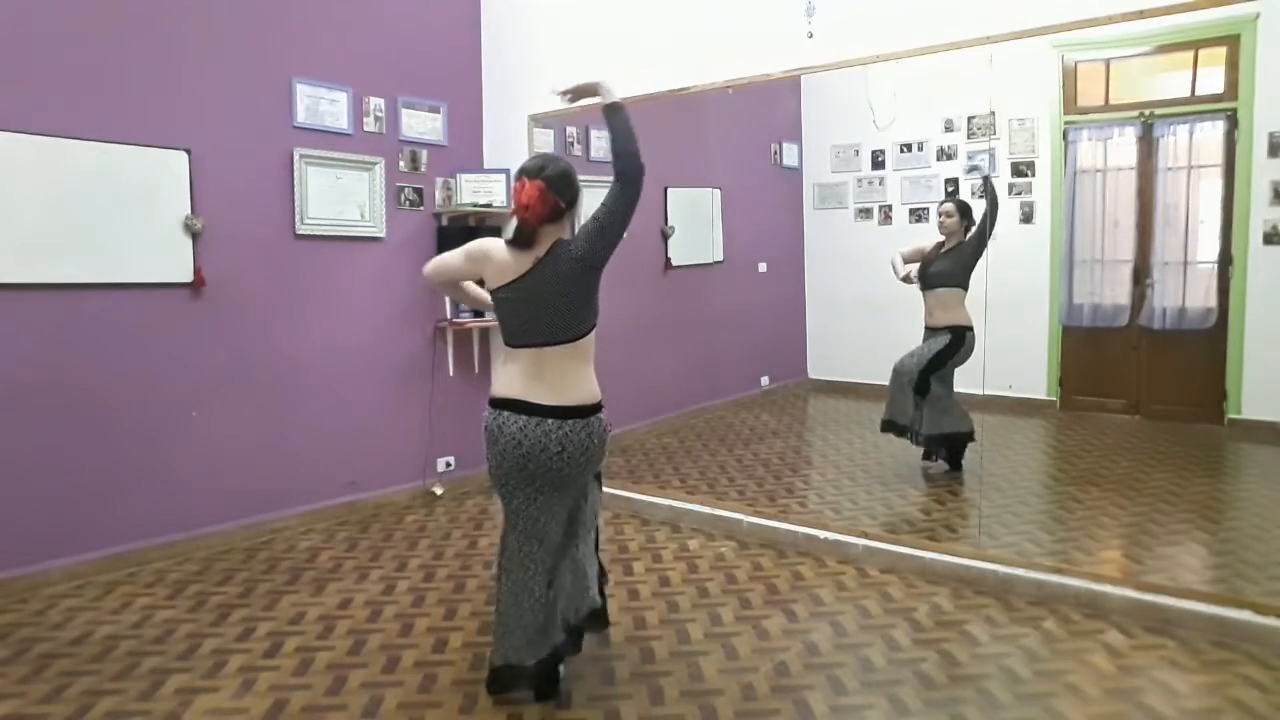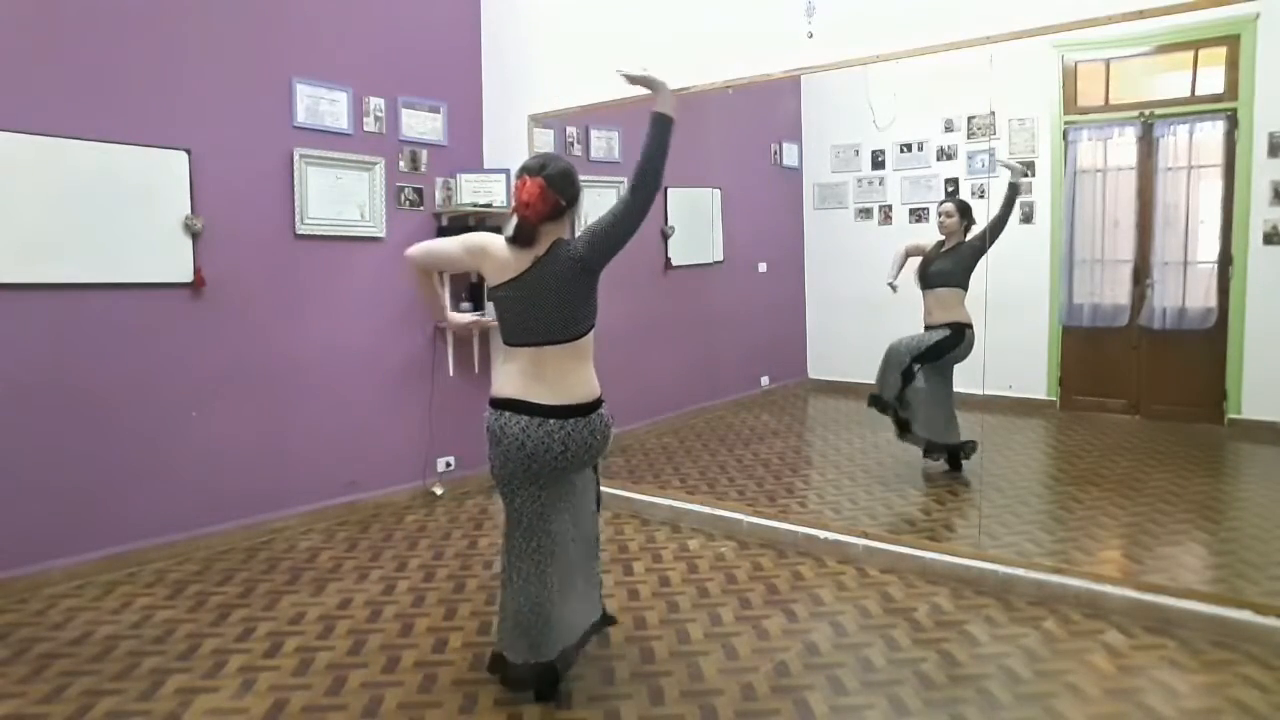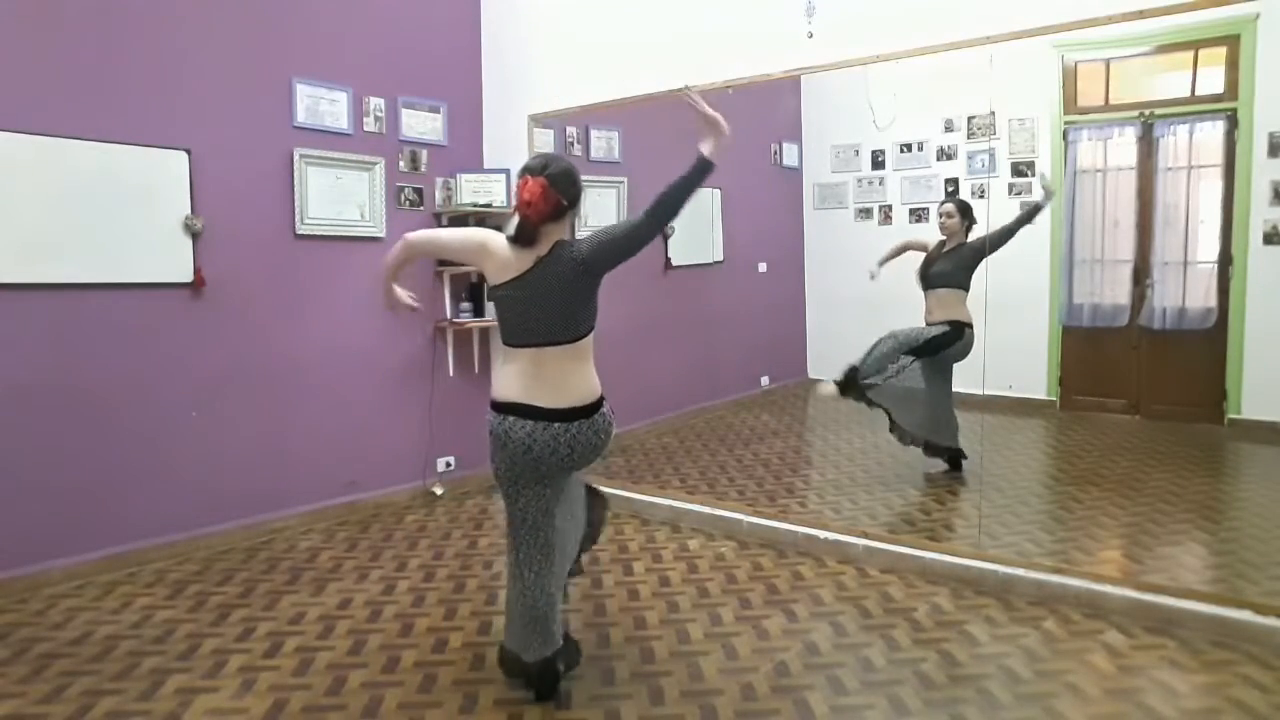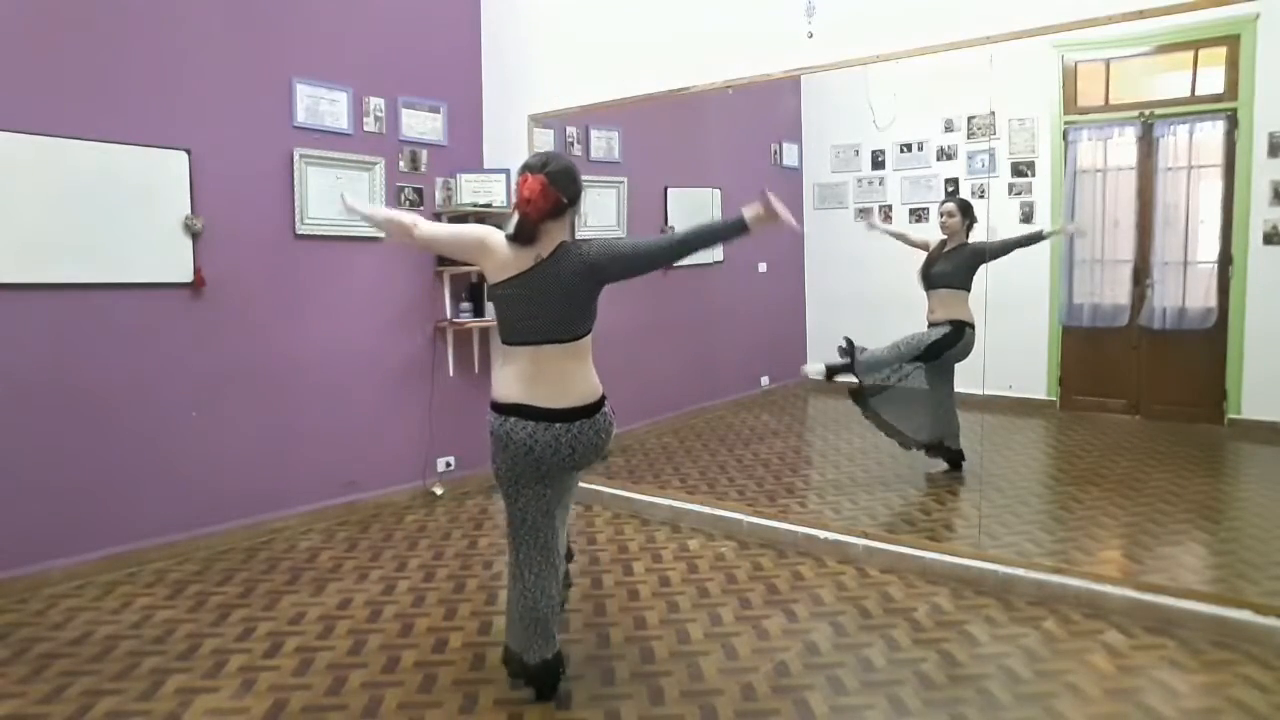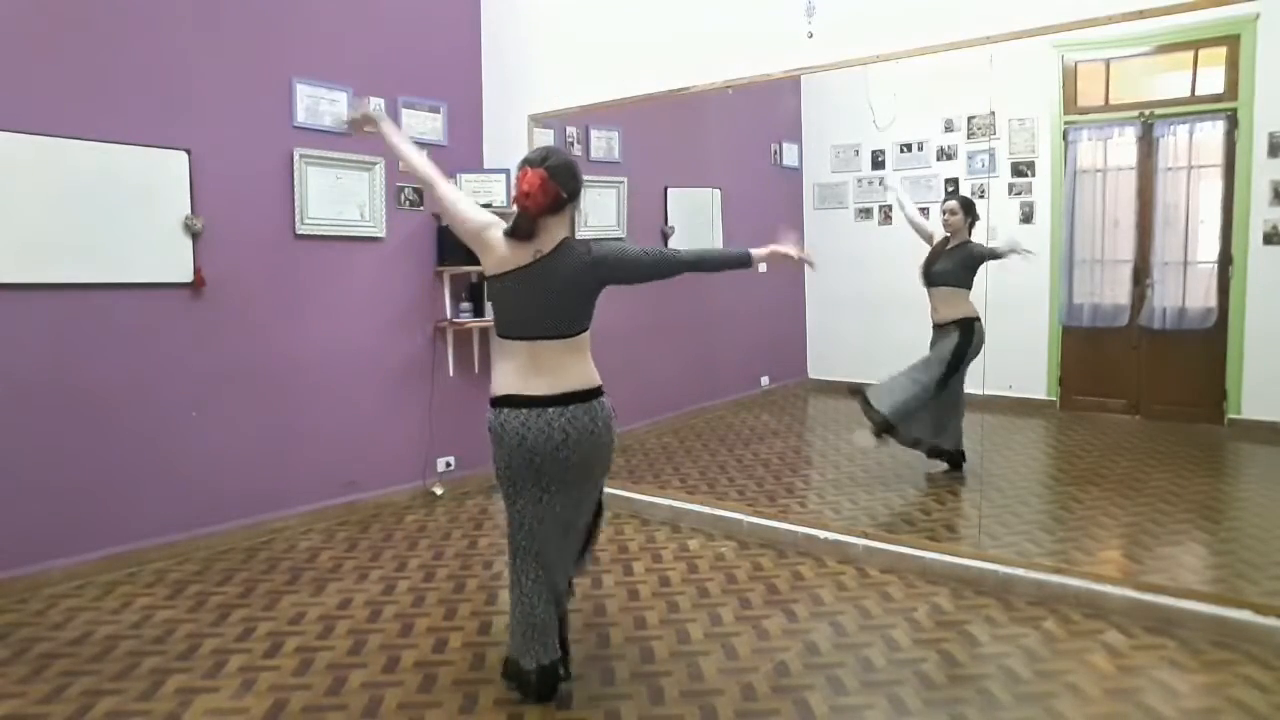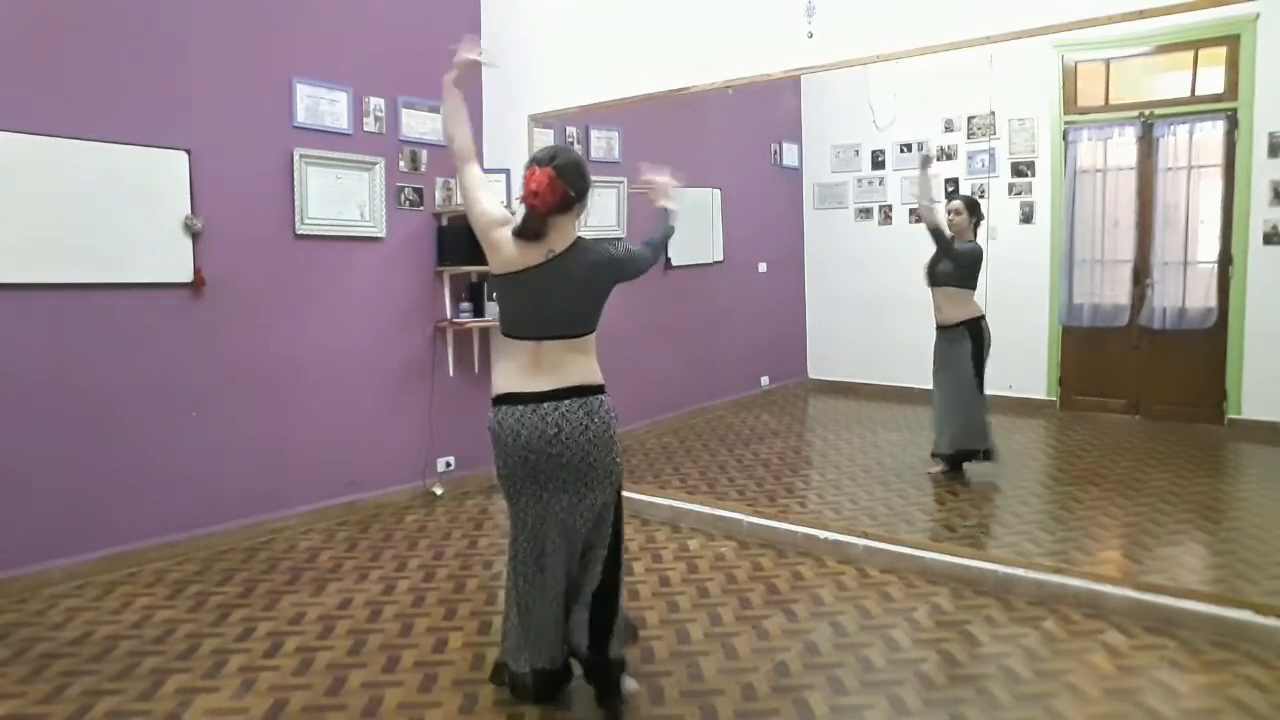
dt=0.2s
person 1, frame 1
left shoulder: (489, 256)
right shoulder: (582, 257)
left elbow: (434, 273)
right elbow: (631, 176)
right wrist: (609, 100)
left hip: (509, 426)
right hip: (575, 429)
left knee: (526, 541)
right knee: (570, 515)
left ankle: (531, 664)
right ankle: (574, 614)
person 1, frame 2
left shoulder: (489, 253)
right shoulder: (582, 257)
left elbow: (416, 256)
right elbow: (643, 192)
left wrist: (444, 312)
right wrist: (662, 109)
left hip: (511, 426)
right hip: (577, 428)
left knee: (529, 542)
left ankle: (536, 665)
person 1, frame 3
left shoulder: (491, 251)
right shoulder: (584, 261)
left elbow: (410, 242)
right elbow: (657, 216)
left wrist: (390, 285)
right wrist: (707, 151)
left hip: (514, 428)
right hip: (582, 427)
left knee: (531, 543)
left ankle: (539, 664)
person 1, frame 4
left shoulder: (491, 249)
right shoulder: (587, 262)
left elbow: (412, 224)
right elbow: (673, 244)
left wrist: (361, 207)
right wrist: (748, 218)
left hip: (516, 429)
right hip: (585, 428)
left knee: (531, 547)
left ankle: (538, 665)
person 1, frame 5
left shoulder: (492, 244)
right shoulder: (591, 261)
left elbow: (432, 180)
right elbow: (677, 260)
left wrist: (381, 122)
right wrist: (758, 254)
left hip: (515, 424)
right hip: (582, 419)
left knee: (532, 544)
right knee: (573, 524)
left ankle: (539, 670)
person 1, frame 6
left shoulder: (500, 242)
right shoulder: (598, 261)
left elbow: (464, 159)
right elbow: (653, 252)
left wrist: (453, 82)
right wrist: (665, 204)
left hip: (515, 422)
right hip: (583, 416)
left knee: (532, 545)
right knee: (597, 543)
person 2, frame 1
left shoulder: (970, 249)
right shoulder: (931, 251)
left elbow: (991, 210)
right elbow: (898, 255)
left wrist: (984, 177)
right wrist: (902, 273)
left hip: (957, 334)
right hip: (932, 334)
left knee: (907, 369)
right knee: (938, 393)
left ankle: (933, 439)
right ankle: (951, 458)
person 2, frame 2
left shoulder: (971, 249)
right shoulder: (933, 249)
left elbow: (1002, 216)
right elbow: (904, 249)
left wrist: (1014, 181)
right wrist: (892, 275)
left hip: (956, 332)
right hip: (934, 333)
left knee: (900, 350)
right knee: (937, 395)
left ankle: (902, 414)
right ankle: (952, 460)
person 2, frame 3
left shoulder: (971, 251)
right shoulder: (935, 248)
left elbow: (1010, 229)
right elbow: (906, 243)
left wrist: (1043, 202)
right wrist: (879, 264)
left hip: (956, 333)
right hip: (934, 334)
left knee: (896, 341)
right knee: (937, 397)
left ankle: (846, 385)
right ankle: (953, 460)
person 2, frame 4
left shoulder: (972, 252)
right shoulder: (936, 247)
left elbow: (1013, 243)
right elbow: (906, 236)
left wrist: (1051, 232)
right wrist: (880, 227)
left hip: (958, 331)
right hip: (939, 333)
left knee: (904, 350)
right knee: (938, 396)
left ankle: (835, 369)
right ankle: (953, 460)
person 2, frame 5
left shoulder: (971, 251)
right shoulder: (939, 244)
left elbow: (989, 253)
right elbow: (914, 219)
left wrist: (1004, 250)
right wrist: (897, 195)
left hip: (964, 330)
right hip: (942, 331)
left knee: (929, 379)
right knee: (944, 393)
left ankle: (883, 426)
right ankle: (953, 460)
person 2, frame 6
left shoulder: (970, 251)
right shoulder: (949, 243)
left elbow: (948, 248)
right elbow: (926, 205)
left wrist: (933, 224)
right wrist: (924, 170)
left hip: (968, 331)
right hip: (945, 333)
left knee: (964, 392)
right knee: (947, 392)
left ankle: (973, 452)
right ankle: (952, 458)
